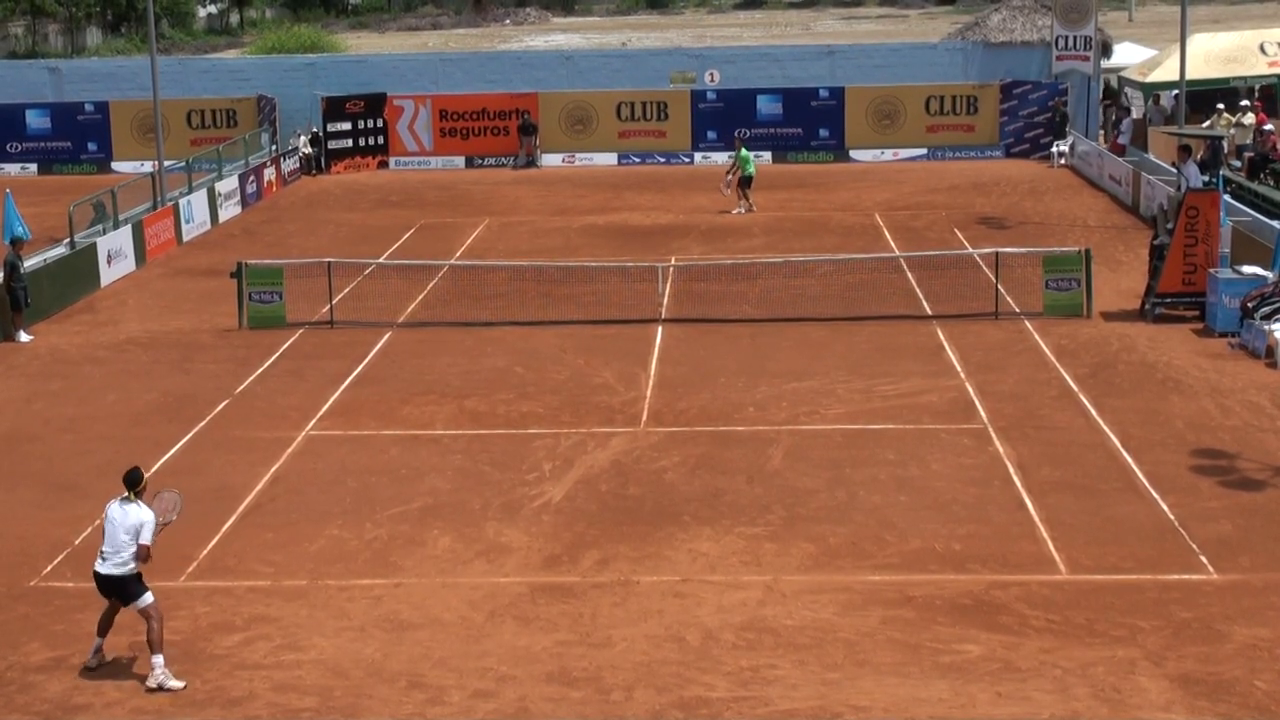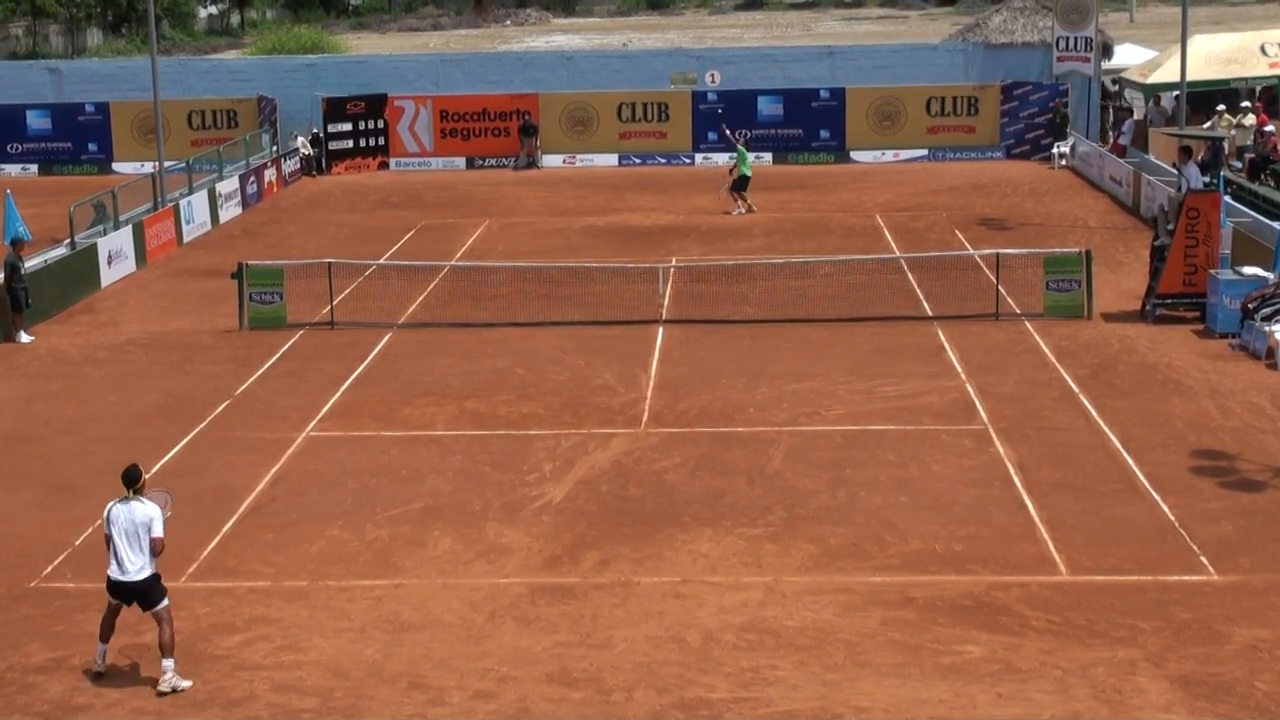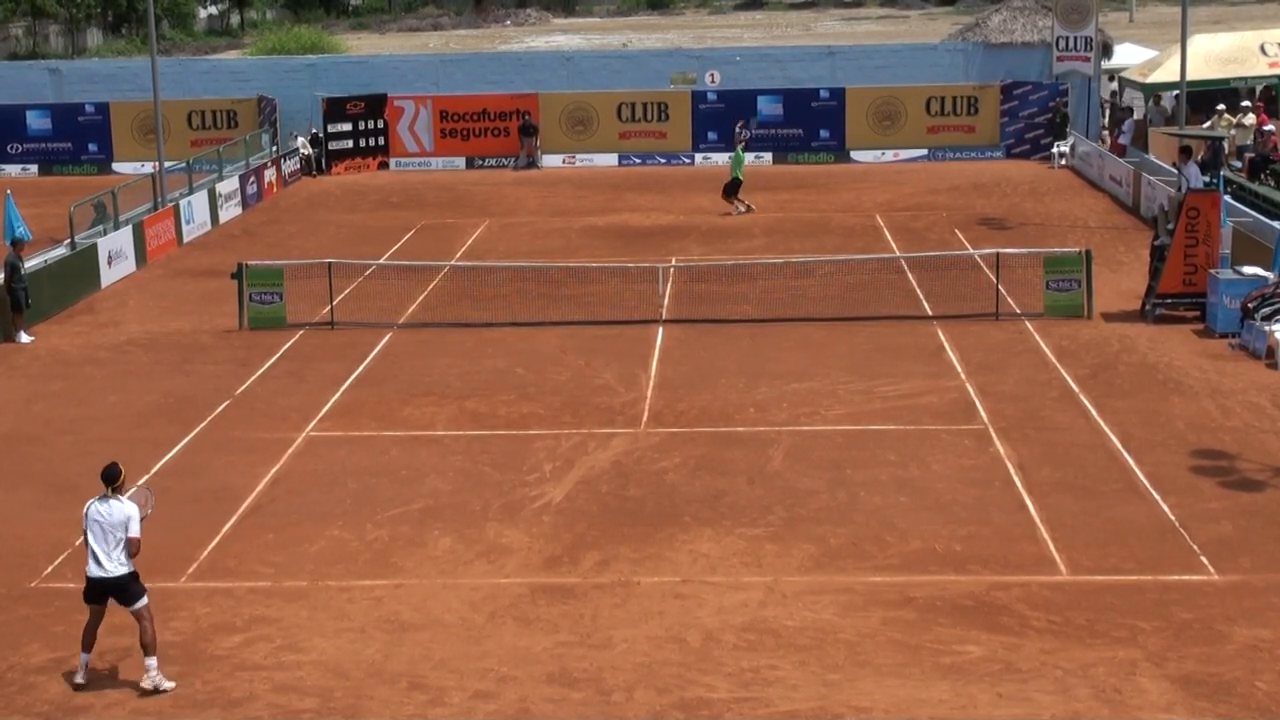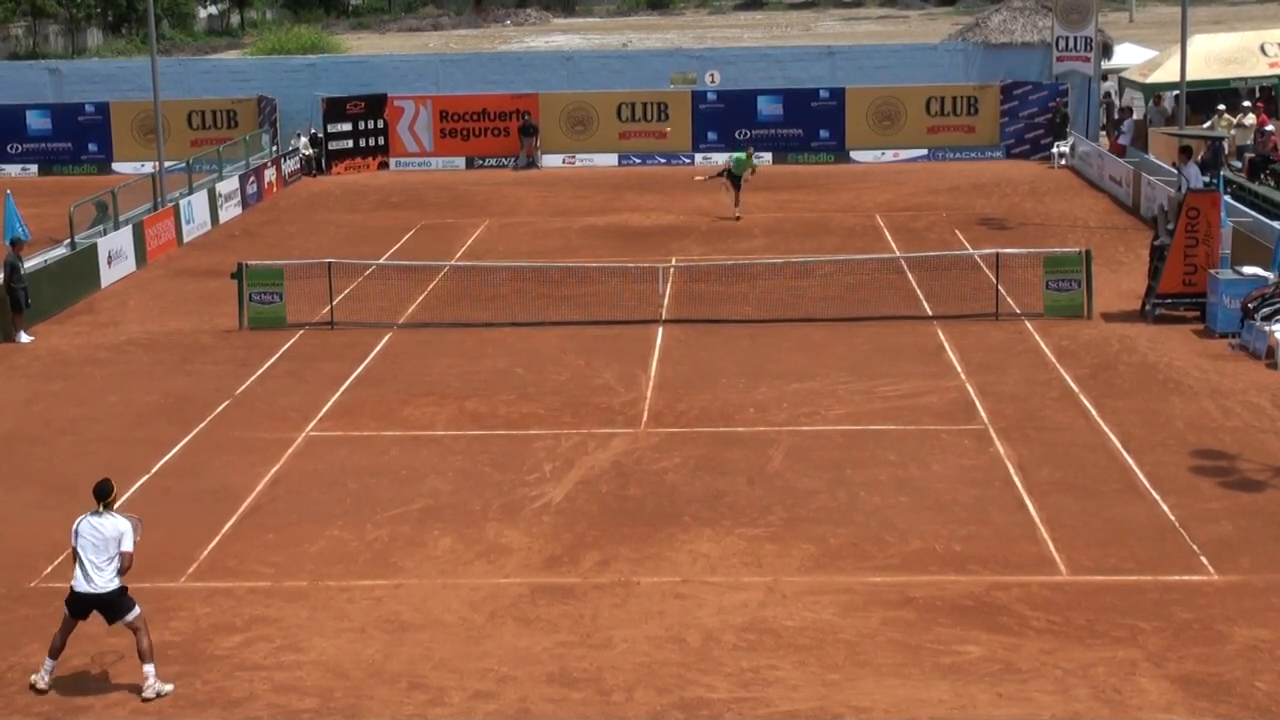
dt=0.5s
person 1, frame 1
left shoulder: (112, 506)
right shoulder: (146, 515)
right elbow: (143, 555)
right wrist: (147, 556)
left hip: (101, 572)
right hip: (124, 575)
left knee: (113, 608)
right knee: (154, 617)
left ankle: (95, 655)
right ankle: (158, 673)
person 1, frame 2
left shoulder: (111, 508)
right shoulder: (152, 510)
left elbow: (109, 544)
right elbow: (157, 549)
left hip: (116, 577)
right hip: (144, 578)
left knee: (111, 614)
right knee: (165, 622)
left ankle: (99, 662)
right ankle: (168, 677)
person 1, frame 3
left shoulder: (90, 507)
right shoulder: (130, 509)
left elbow: (87, 540)
right elbow: (133, 549)
right wrist: (136, 548)
left hip: (94, 576)
right hip: (121, 576)
left knee: (94, 621)
right knee: (146, 620)
left ankle: (81, 673)
right ankle: (152, 675)
person 1, frame 4
left shoulder: (80, 522)
right shoulder: (123, 524)
left elbow: (75, 557)
right elbow: (126, 564)
left hip: (80, 590)
right hip: (109, 591)
left knee: (64, 630)
right knee: (141, 629)
left ankle: (43, 677)
right ankle: (150, 683)
